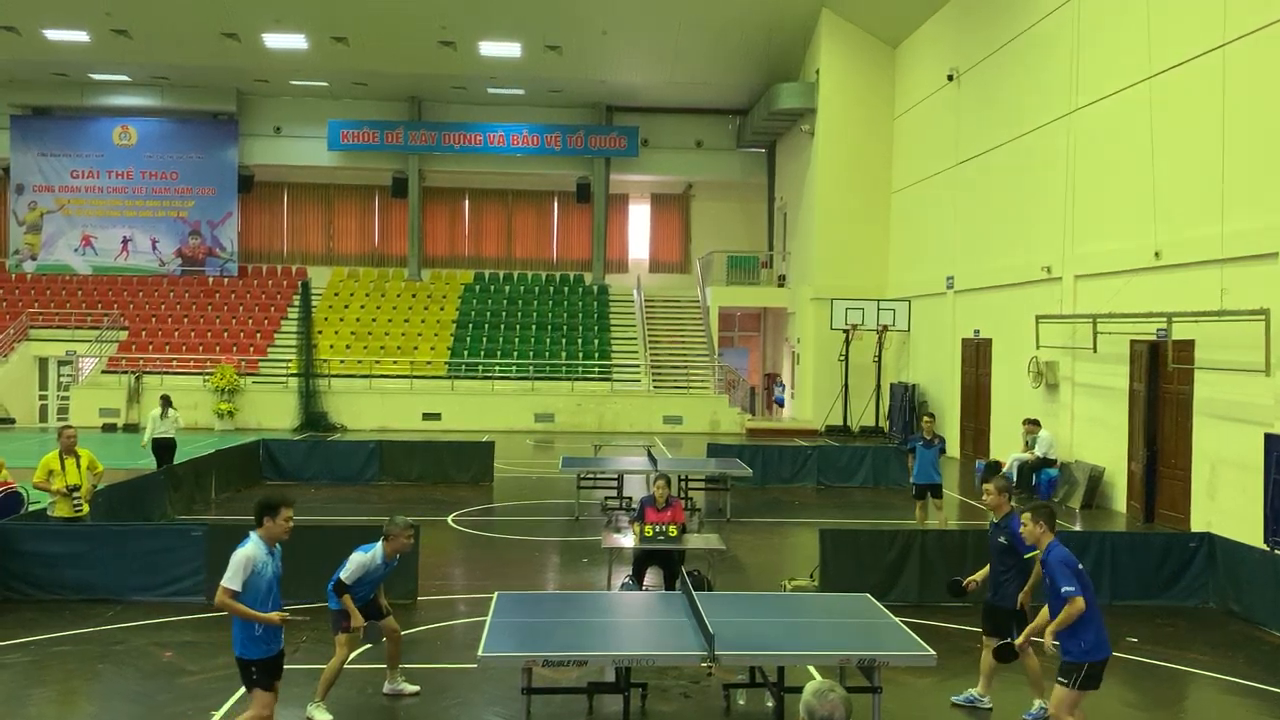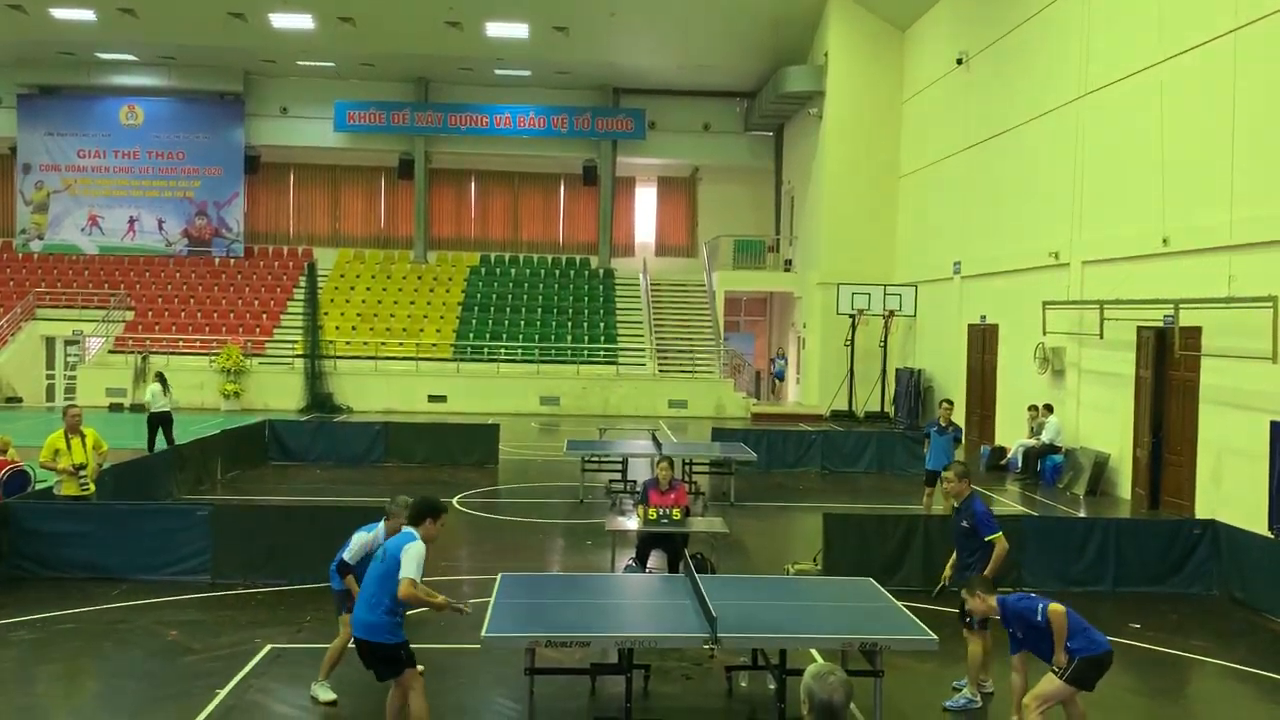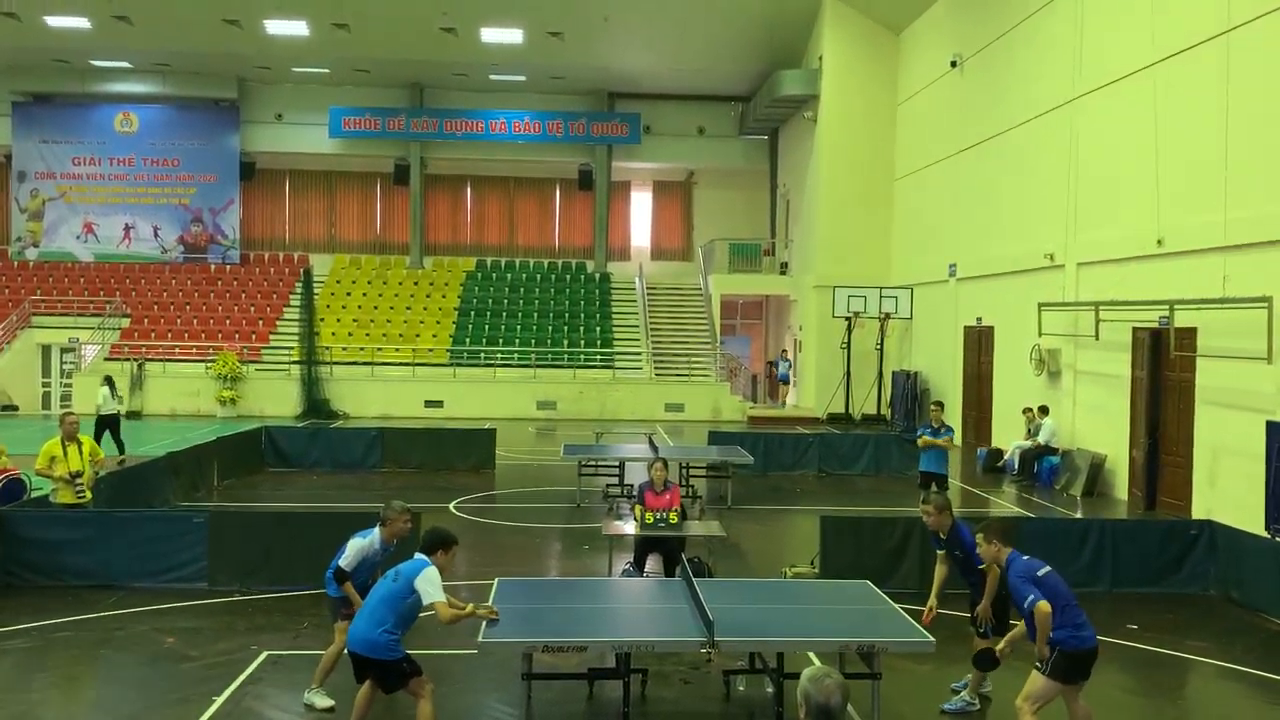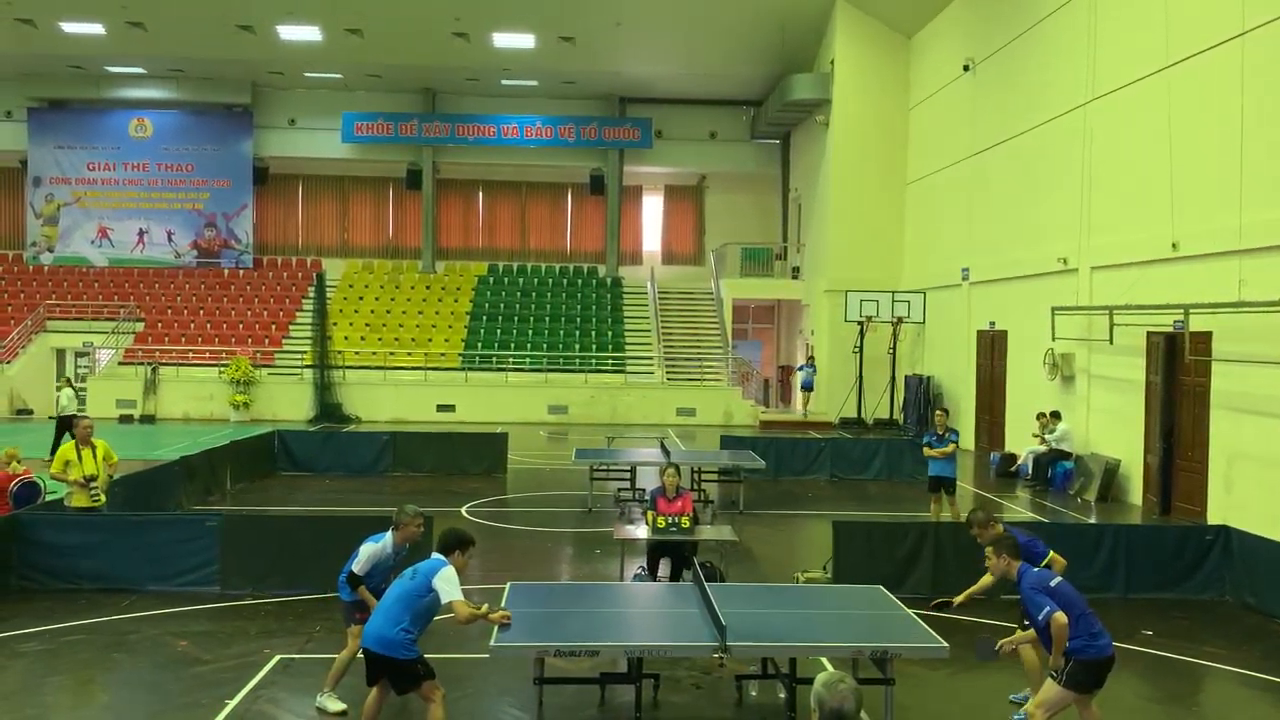
dt=1s
person 1, frame 1
left shoulder: (1016, 526)
right shoulder: (994, 523)
left wrist: (1026, 592)
right wrist: (980, 576)
left hip: (1012, 600)
right hip: (994, 597)
left knee: (1022, 649)
right knee: (989, 643)
right ankle: (981, 694)
person 1, frame 2
left shoulder: (977, 510)
right shoulder: (959, 507)
left elbow: (1002, 545)
left wrist: (986, 576)
right wrist: (950, 566)
right hip: (967, 579)
left knee: (972, 634)
right knee: (981, 631)
left ankle: (972, 694)
right ankle: (983, 680)
person 1, frame 3
left shoulder: (966, 537)
right shoulder: (938, 533)
left elbow: (993, 571)
right elbow: (943, 562)
left wrist: (986, 604)
right wrist: (934, 596)
left hip: (992, 592)
right hip: (976, 589)
left knee: (984, 642)
right knee: (978, 636)
left ankle: (970, 697)
right ankle: (980, 680)
person 1, frame 4
left shoulder: (1023, 542)
left elbow: (1060, 564)
right elbow: (993, 575)
right wrist: (966, 595)
left knee: (1024, 643)
right knee: (1028, 642)
right ankle: (1035, 691)
person 2, frame 1
left shoulder: (275, 550)
right shoulder: (246, 553)
right elbow: (221, 600)
right wrist: (262, 617)
left hip: (272, 643)
right hip: (252, 647)
left knee: (269, 702)
person 2, frame 2
left shoulder: (398, 541)
right shoulder: (415, 545)
right elbow: (405, 593)
left wrist: (444, 602)
right wrist: (436, 604)
left hip: (364, 627)
right hip: (382, 630)
left knee: (401, 683)
right knee: (414, 687)
person 2, frame 3
left shoulder: (408, 567)
right shoulder: (427, 570)
left elbow: (440, 598)
right elbow: (445, 616)
left wrist: (476, 611)
right wrist: (468, 613)
left hip: (356, 640)
right hip: (380, 644)
left knee: (373, 681)
right knee: (424, 692)
person 2, frame 4
left shoulder: (424, 567)
right shoulder: (444, 569)
left elbow: (457, 602)
right elbow: (463, 616)
left wrist: (490, 617)
right wrist: (483, 613)
left hip: (371, 638)
right hip: (395, 644)
left knee: (382, 687)
right knee: (435, 697)
person 3, frame 1
left shoulder: (393, 555)
right shoulder: (364, 556)
right elbow: (339, 587)
left wrist: (381, 597)
right wrist: (355, 615)
left hip: (366, 599)
right hip: (343, 602)
left knee: (394, 632)
right knee: (343, 653)
left ankle: (393, 682)
person 3, frame 2
left shoulder: (396, 536)
right shoulder: (367, 536)
right elbow: (342, 567)
right wrist: (359, 595)
right hip: (345, 581)
right knee: (347, 634)
right ankle: (320, 684)
person 3, frame 3
left shoulder: (390, 541)
right shoulder: (362, 542)
right elbow: (339, 574)
right wrist: (357, 602)
left hip: (363, 586)
right hip: (340, 589)
right knee: (343, 640)
right ankle: (313, 691)
person 3, frame 4
left shoulder: (402, 545)
right shoulder: (375, 547)
right elbow: (353, 579)
right wrist: (372, 604)
left hip: (376, 590)
right hip: (354, 593)
right knee: (356, 644)
right ankle: (325, 695)
person 4, frame 1
left shoulder: (1056, 559)
right shoulder: (1053, 556)
left elbow: (1077, 605)
right elbow: (1055, 605)
left wrist: (1050, 630)
right wrist: (1027, 634)
left hip: (1084, 649)
right hip: (1077, 646)
person 4, frame 2
left shoulder: (1014, 605)
right shoulder: (1010, 621)
left elbow: (1058, 610)
right elbow: (1018, 671)
left wrist: (1059, 653)
left hip: (1087, 654)
right hip: (1095, 652)
left knee: (1031, 706)
right knee: (1064, 692)
person 4, frame 3
left shoulder: (1016, 573)
right shoulder: (1026, 563)
left elbow: (1044, 610)
left wrist: (1041, 646)
right wrist: (1007, 641)
left hip: (1066, 647)
right hip: (1085, 642)
right knee: (1072, 697)
person 4, frame 4
left shoulder: (1028, 585)
right shoulder: (1038, 574)
left elbow: (1060, 621)
left wrist: (1056, 657)
right wrist: (1015, 640)
left hip: (1084, 656)
right hip: (1100, 651)
right knee: (1083, 702)
